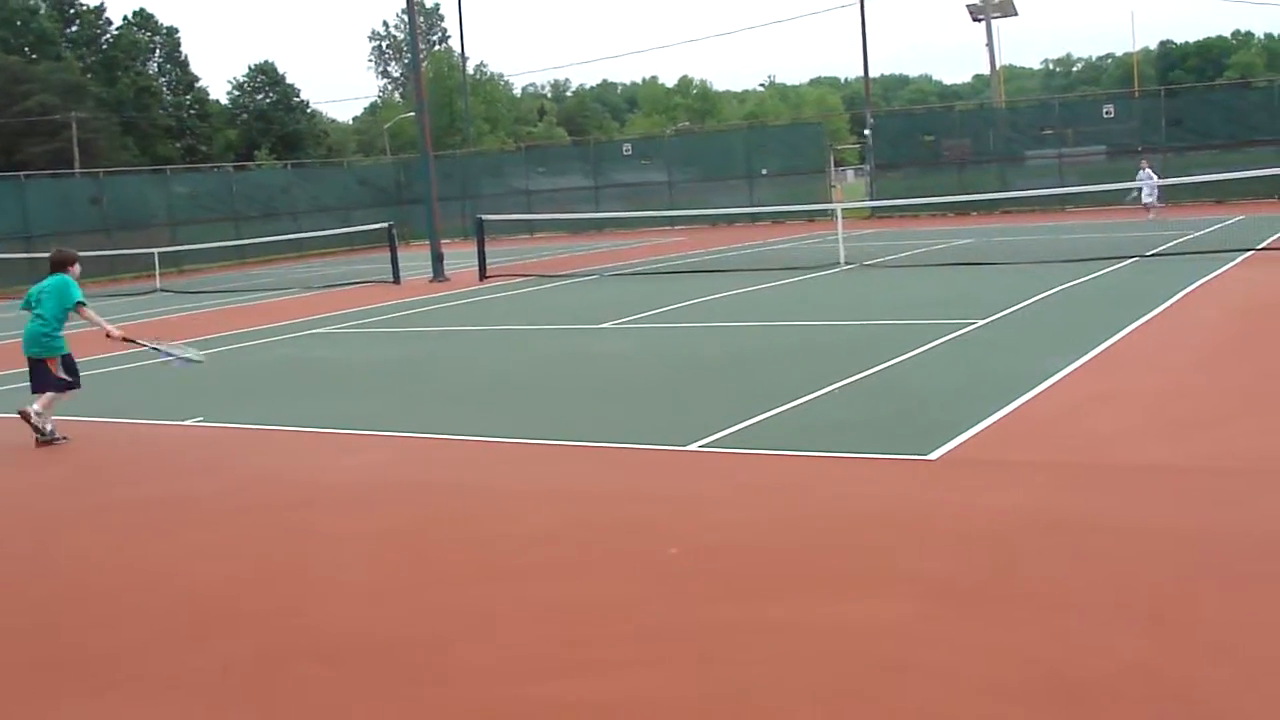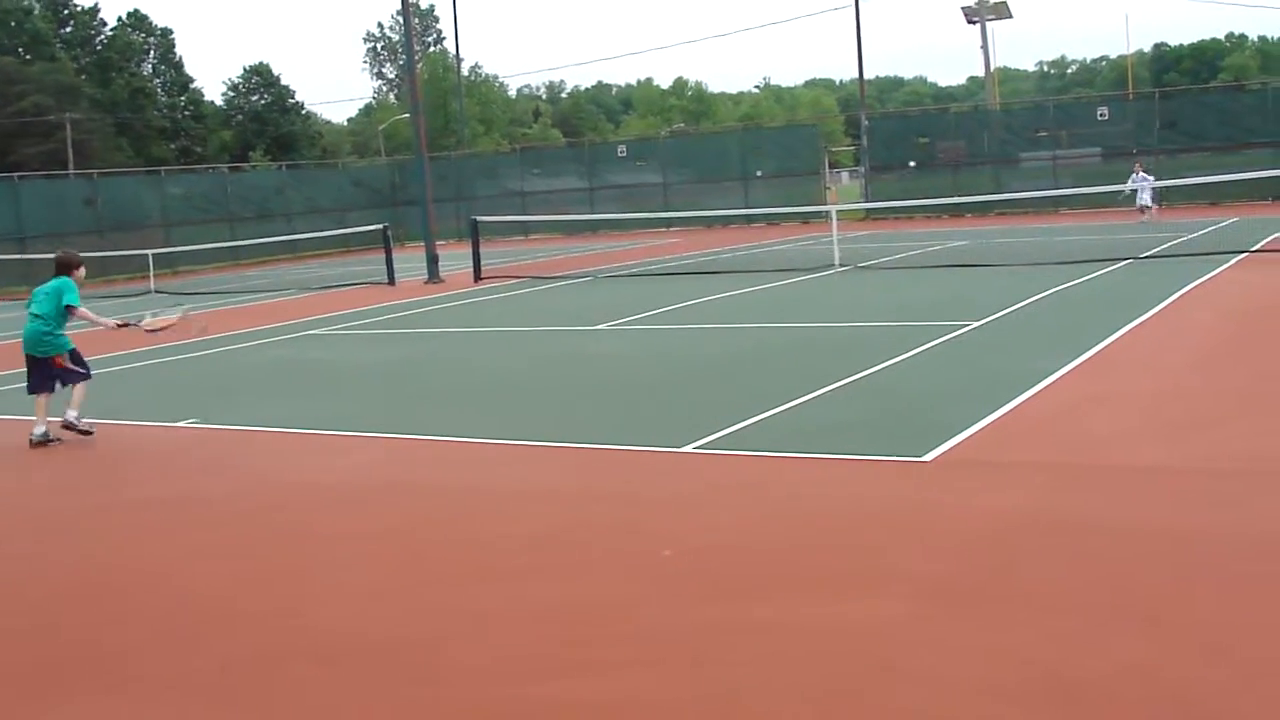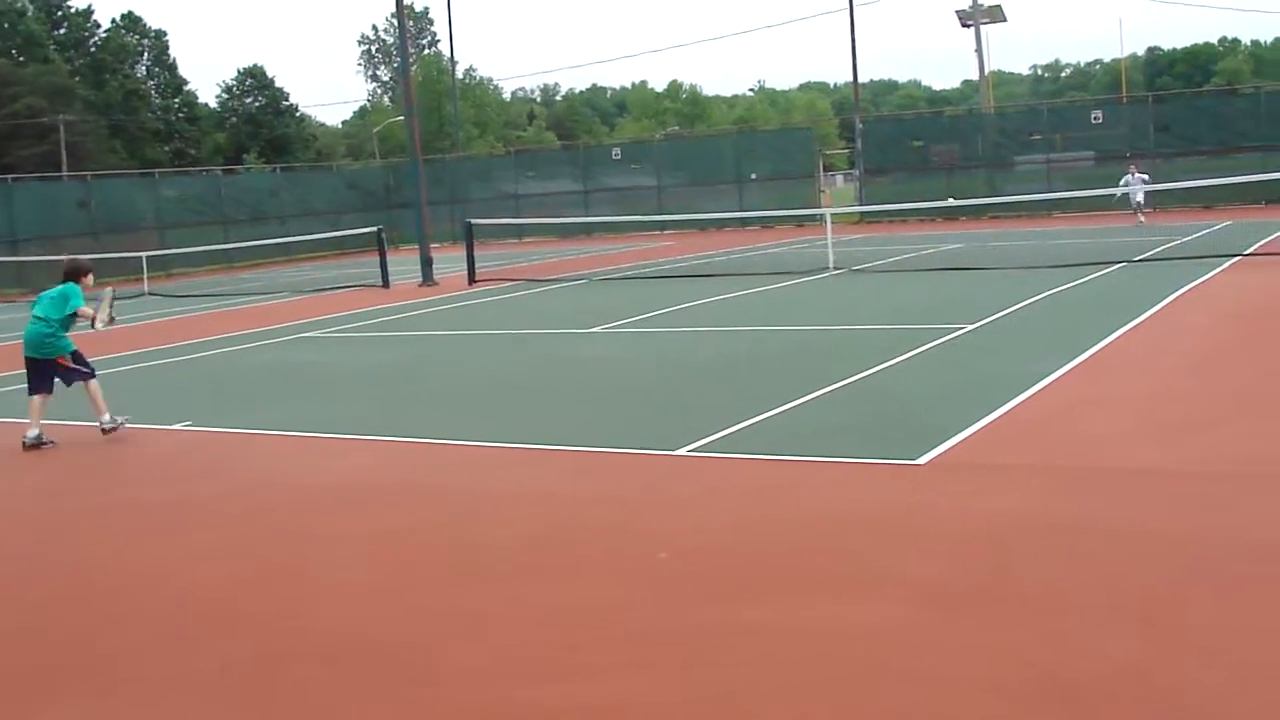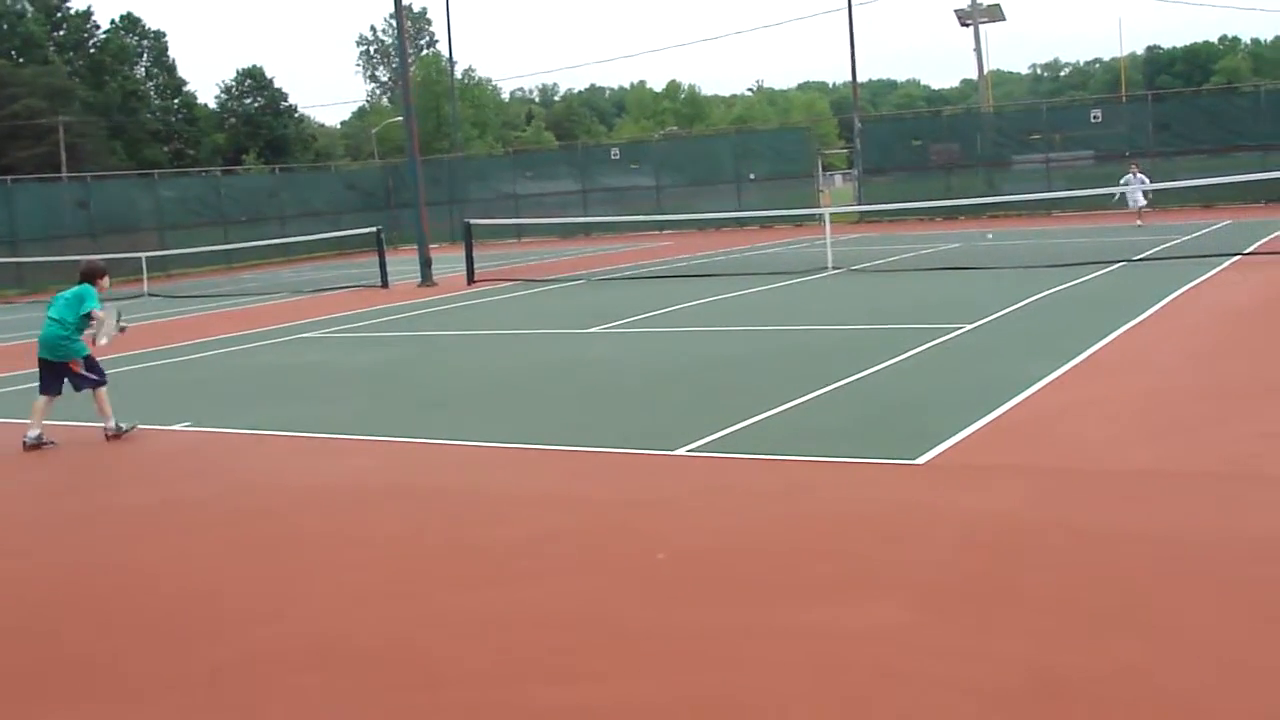
dt=0.1s
person 1, frame 1
left shoulder: (42, 285)
right shoulder: (66, 282)
left elbow: (27, 305)
right elbow: (81, 309)
right wrist: (106, 327)
left hip: (32, 339)
right hip: (48, 338)
left knee: (46, 385)
right knee: (68, 381)
left ankle: (45, 430)
right ankle: (34, 410)
person 1, frame 2
left shoulder: (47, 286)
right shoulder: (67, 284)
left elbow: (32, 306)
right elbow: (75, 309)
right wrist: (103, 321)
left hip: (31, 338)
right hip: (49, 337)
left knee: (42, 386)
right knee: (82, 375)
left ankle: (39, 432)
right ankle: (72, 416)
person 1, frame 3
left shoulder: (54, 291)
right shoulder: (73, 289)
left elbow: (40, 311)
right elbow: (80, 310)
right wrist: (97, 315)
left hip: (32, 339)
right hip: (51, 339)
left knee: (40, 389)
right knee: (88, 375)
left ankle: (32, 435)
right ankle: (106, 421)
person 1, frame 4
left shoulder: (72, 291)
right shoulder: (89, 292)
right elbow: (95, 312)
left hip: (47, 341)
right hip: (66, 342)
left knee: (49, 391)
right knee: (98, 380)
left ankle: (33, 435)
right ankle: (111, 427)
